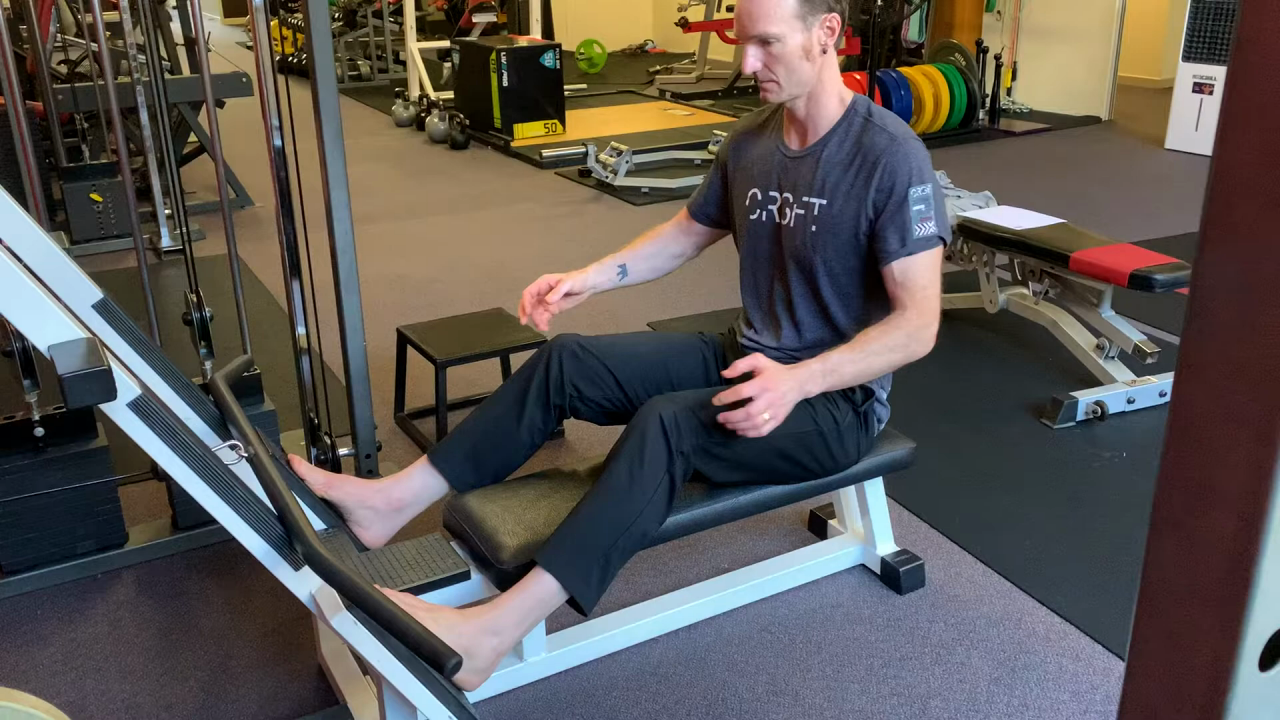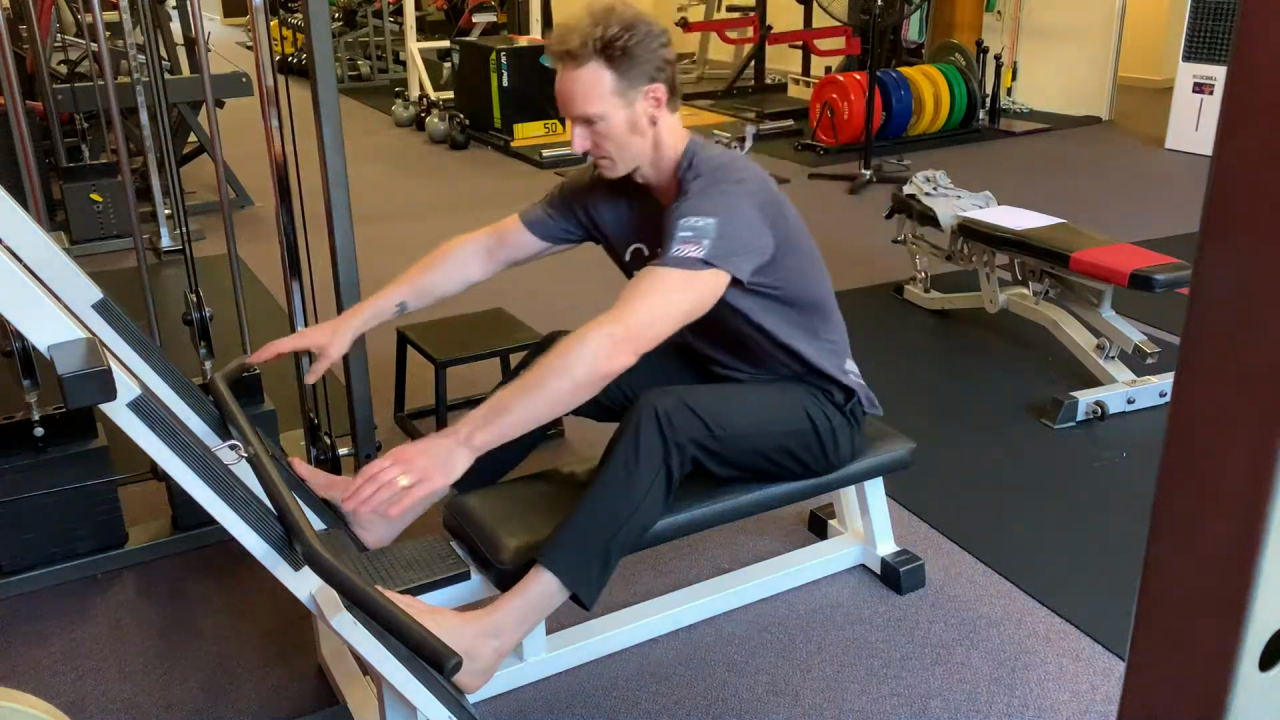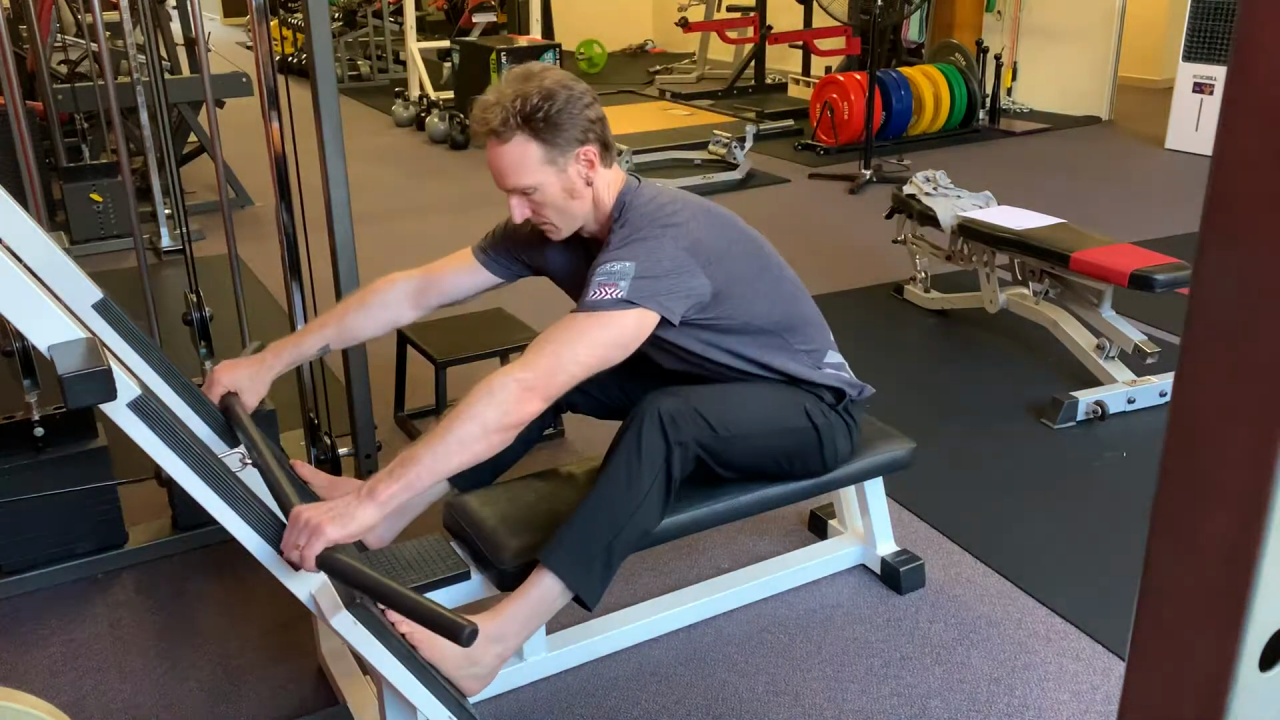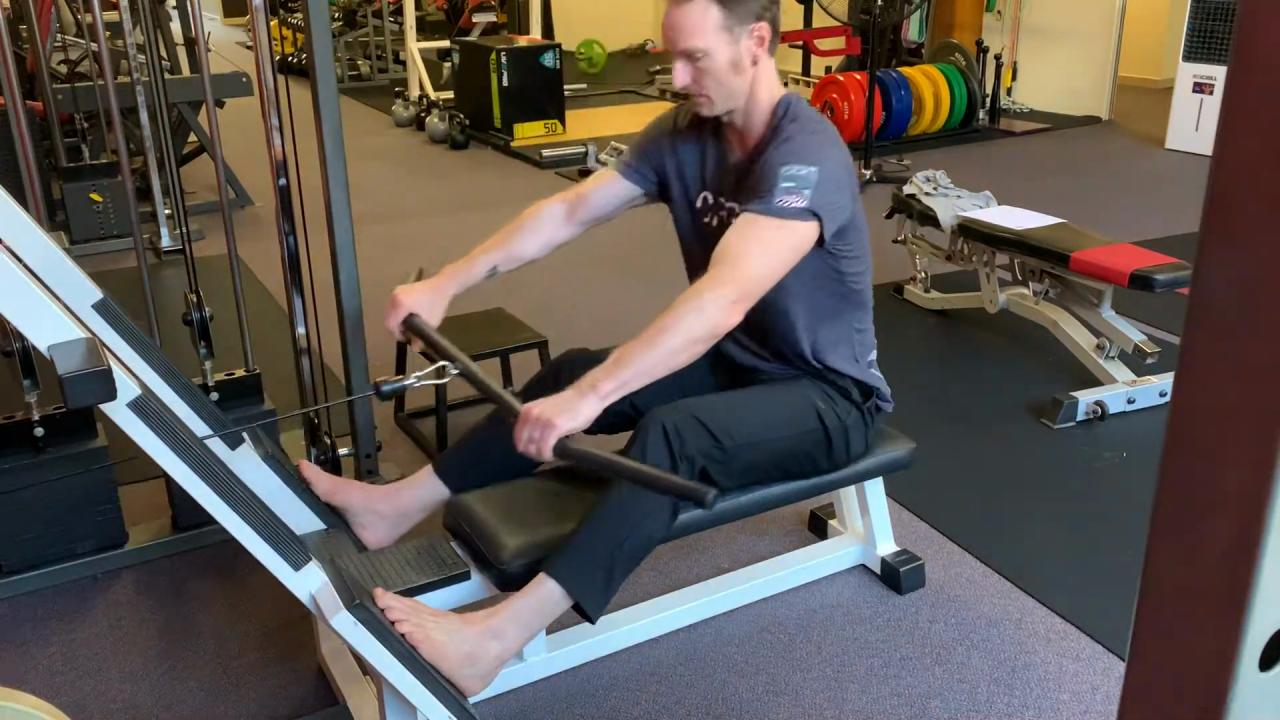
dt=0.7s
person 1, frame 1
left shoulder: (888, 156)
right shoulder: (752, 142)
left elbow: (916, 324)
right elbow: (687, 232)
left wrist: (797, 381)
right wrist: (588, 278)
left hip: (836, 399)
right hip: (753, 360)
left knee: (670, 422)
right knee: (567, 362)
left ankle: (497, 627)
right ankle: (392, 500)
person 1, frame 2
left shoulder: (722, 196)
right shoulder: (608, 185)
left elbow: (618, 343)
right elbow: (486, 248)
left wrist: (459, 445)
right wrist: (352, 322)
left hip: (812, 406)
right hip: (719, 370)
left knee: (664, 417)
right knee: (557, 361)
left ankle: (493, 632)
right ankle: (384, 509)
person 1, frame 3
left shoulder: (655, 241)
right shoulder: (552, 222)
left elbow: (521, 396)
right elbow: (413, 293)
left wrist: (368, 500)
right wrist: (268, 363)
left hip: (807, 405)
right hip: (711, 370)
left knee: (666, 419)
right knee: (547, 376)
left ankle: (491, 638)
right ankle: (391, 517)
person 1, frame 4
left shoulder: (805, 154)
right shoulder: (687, 132)
left elbow: (722, 298)
right elbow: (568, 212)
left wrist: (584, 402)
right wrist: (447, 282)
left hip: (830, 396)
right hip: (736, 363)
left knee: (673, 433)
right knee: (575, 373)
left ankle: (498, 635)
right ankle: (396, 505)
